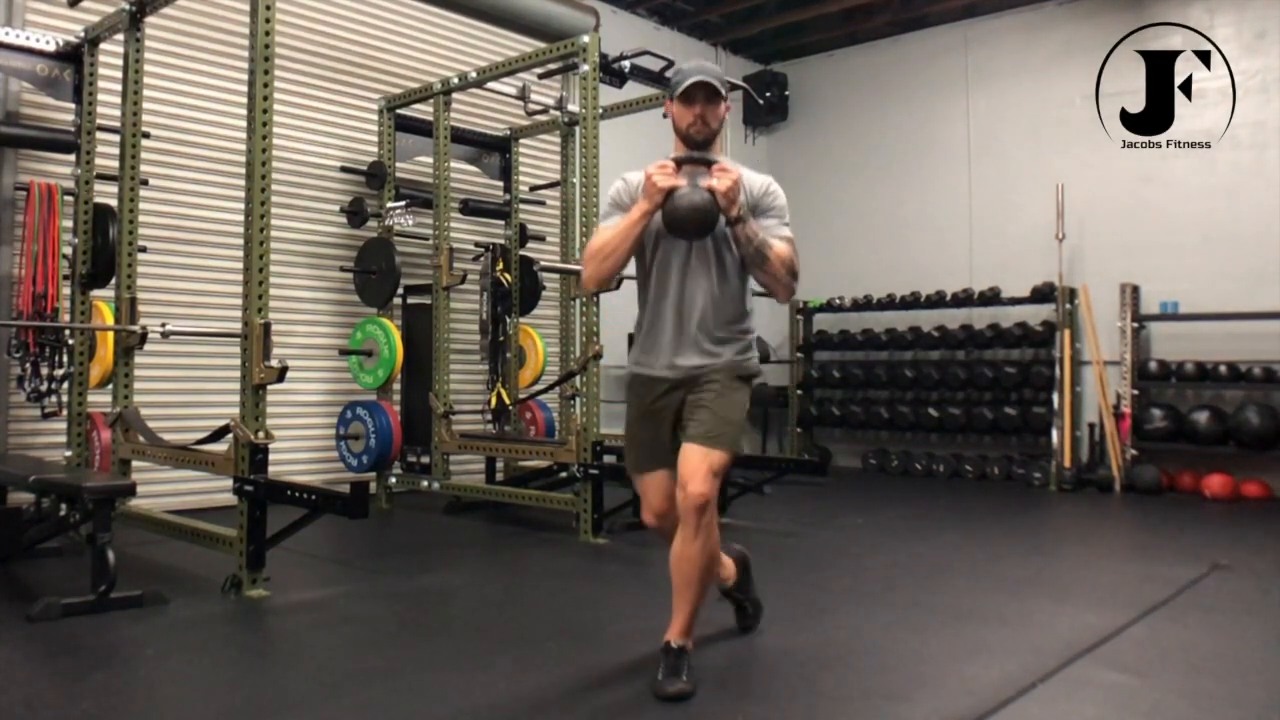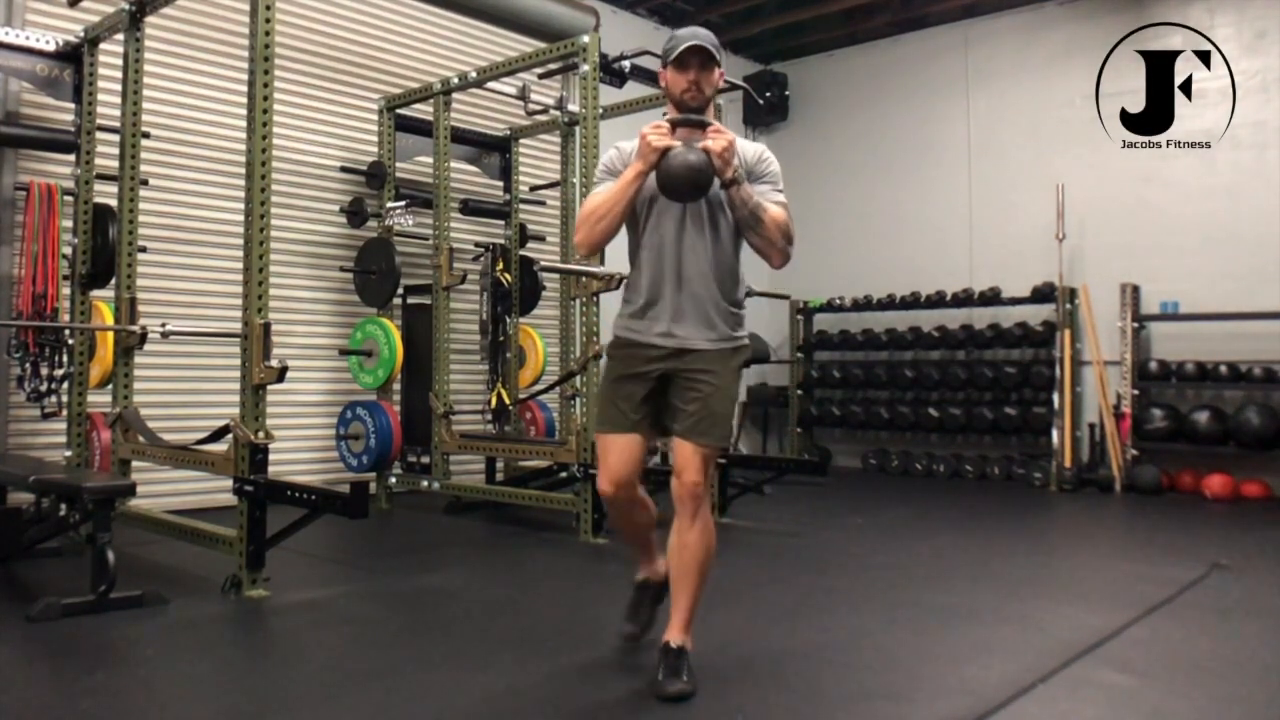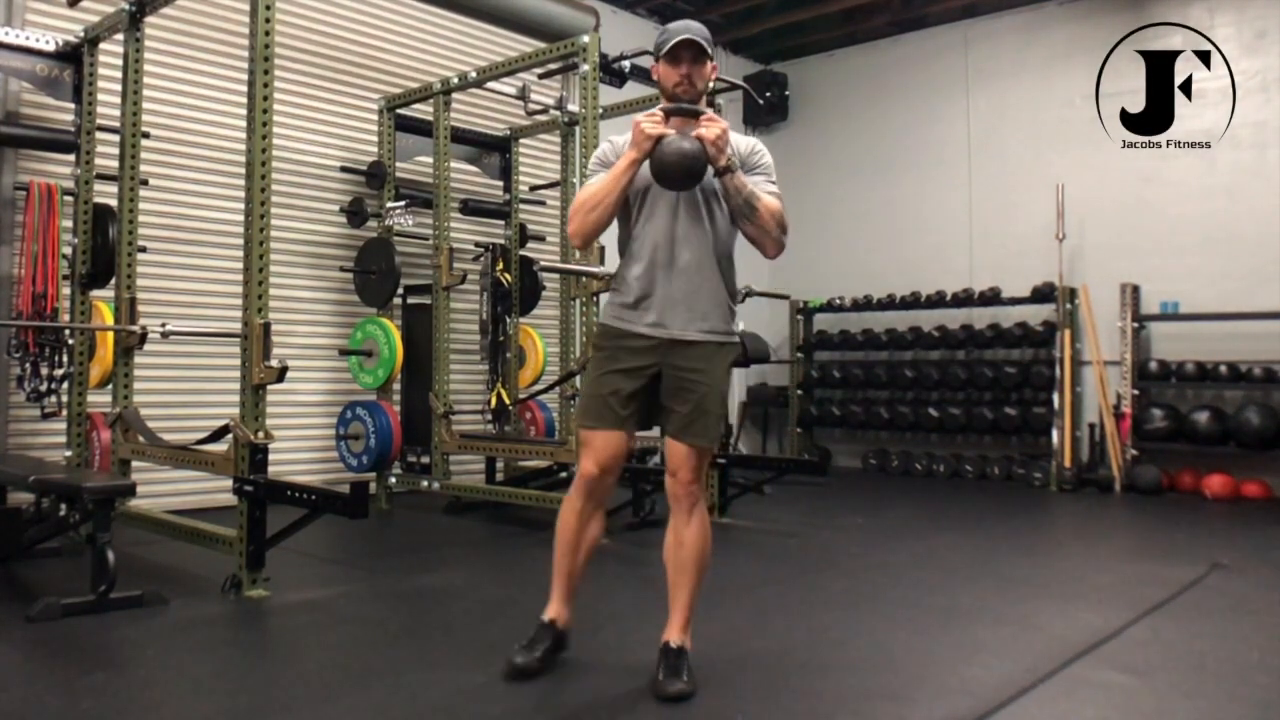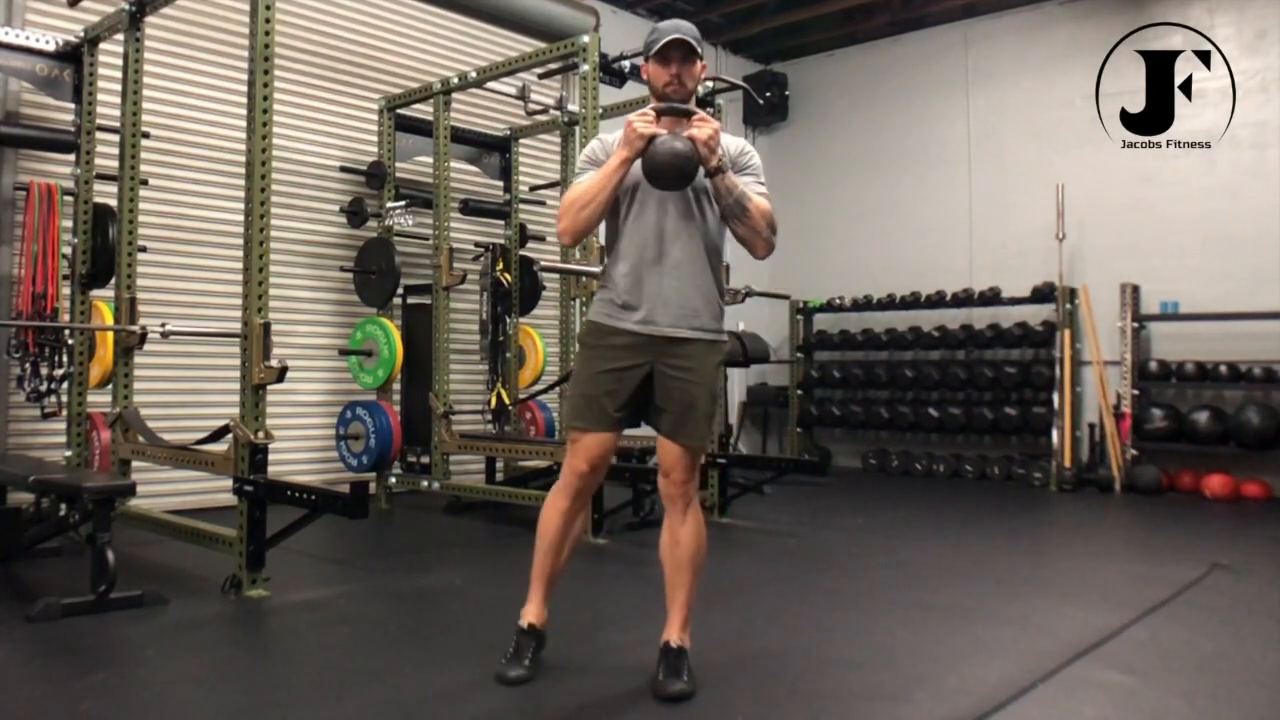
dt=0.2s
person 1, frame 1
left shoulder: (758, 189)
right shoulder: (633, 186)
left elbow: (784, 286)
right elbow: (593, 277)
left wrist: (735, 213)
right wrist: (646, 207)
left hip: (721, 368)
right hip: (652, 370)
left knee: (695, 495)
right knee: (658, 512)
left ankle: (677, 643)
right ankle: (729, 570)
person 1, frame 2
left shoulder: (751, 156)
right shoulder: (627, 153)
left elbow: (779, 252)
right elbow: (585, 241)
left wrist: (730, 176)
right wrist: (641, 166)
left hip: (709, 346)
right hip: (635, 339)
left knee: (690, 490)
right knee: (614, 483)
left ankle: (677, 642)
right ankle: (654, 573)
person 1, frame 3
left shoulder: (745, 150)
right shoulder: (620, 145)
left elbow: (774, 242)
right elbow: (579, 232)
left wrist: (723, 165)
right wrist: (636, 155)
left hip: (702, 339)
right hip: (625, 330)
left knee: (686, 488)
right knee: (593, 473)
left ankle: (675, 642)
right ankle: (554, 620)
person 1, frame 4
left shoulder: (735, 151)
right shoulder: (609, 144)
left elbow: (762, 242)
right elbow: (568, 230)
left wrist: (714, 165)
right wrist: (627, 154)
left hip: (692, 338)
right hip: (615, 330)
left knee: (679, 486)
right knee: (580, 472)
left ankle: (675, 642)
right ankle: (532, 622)
